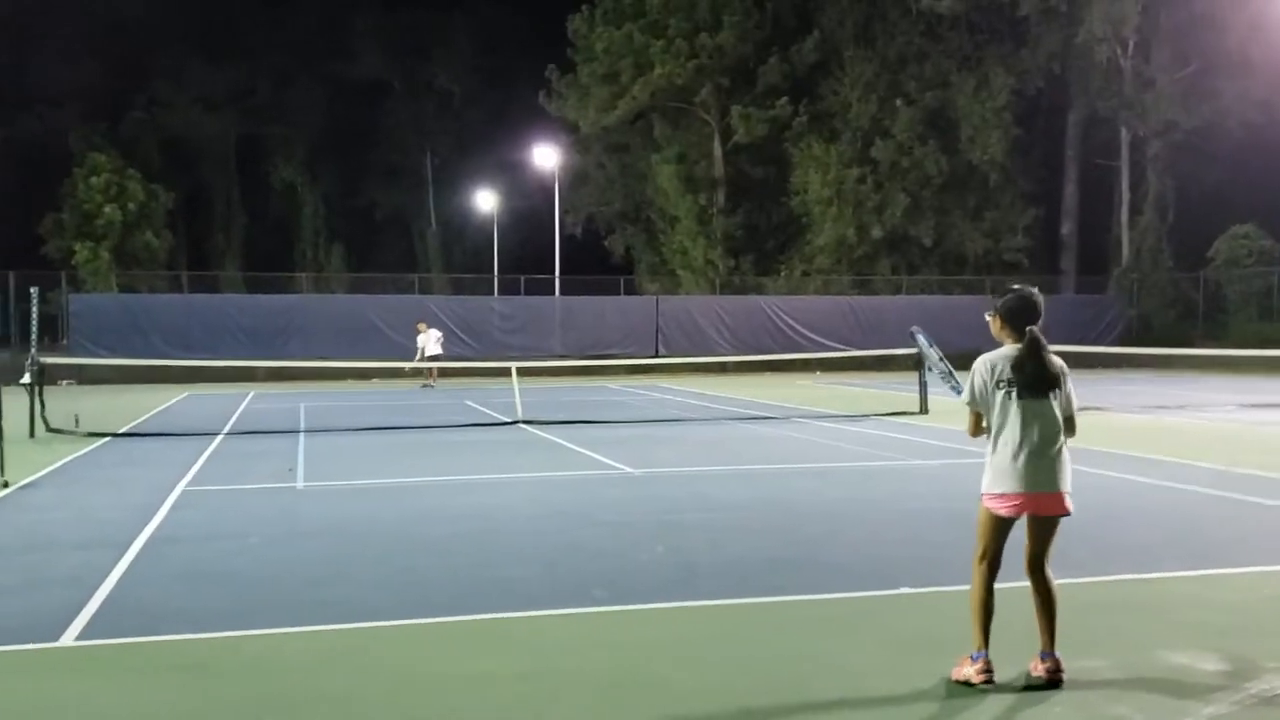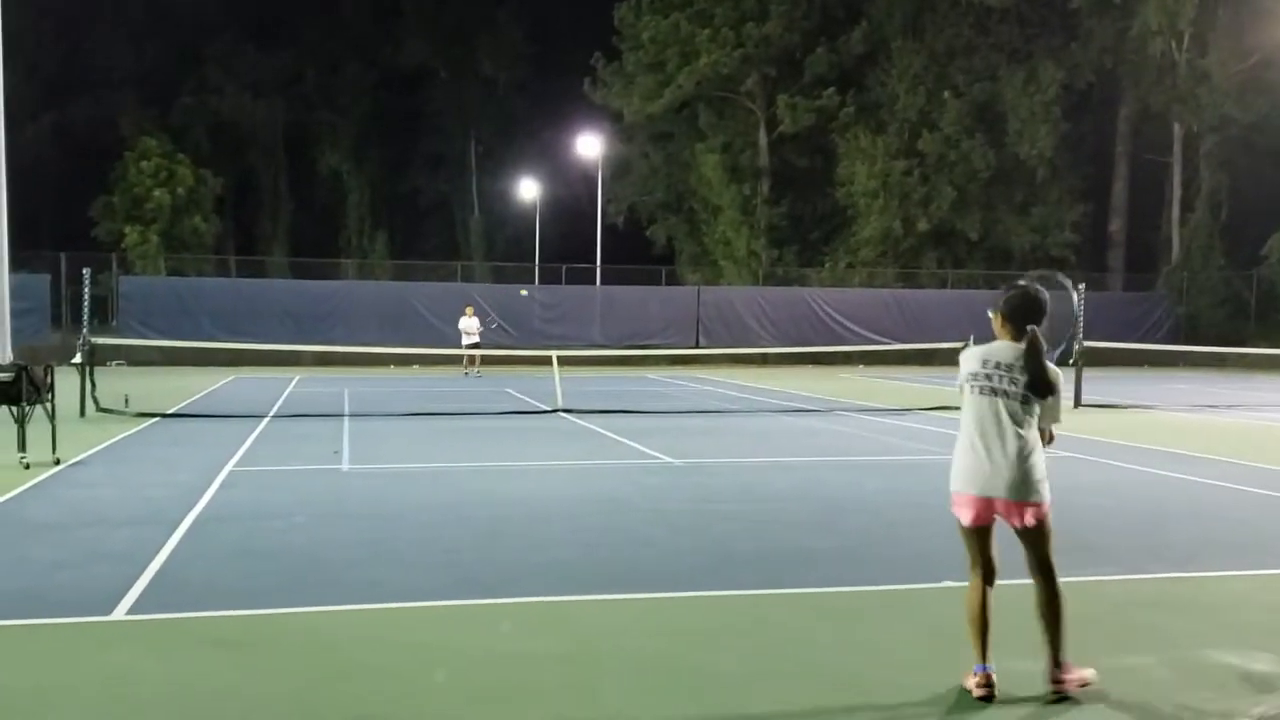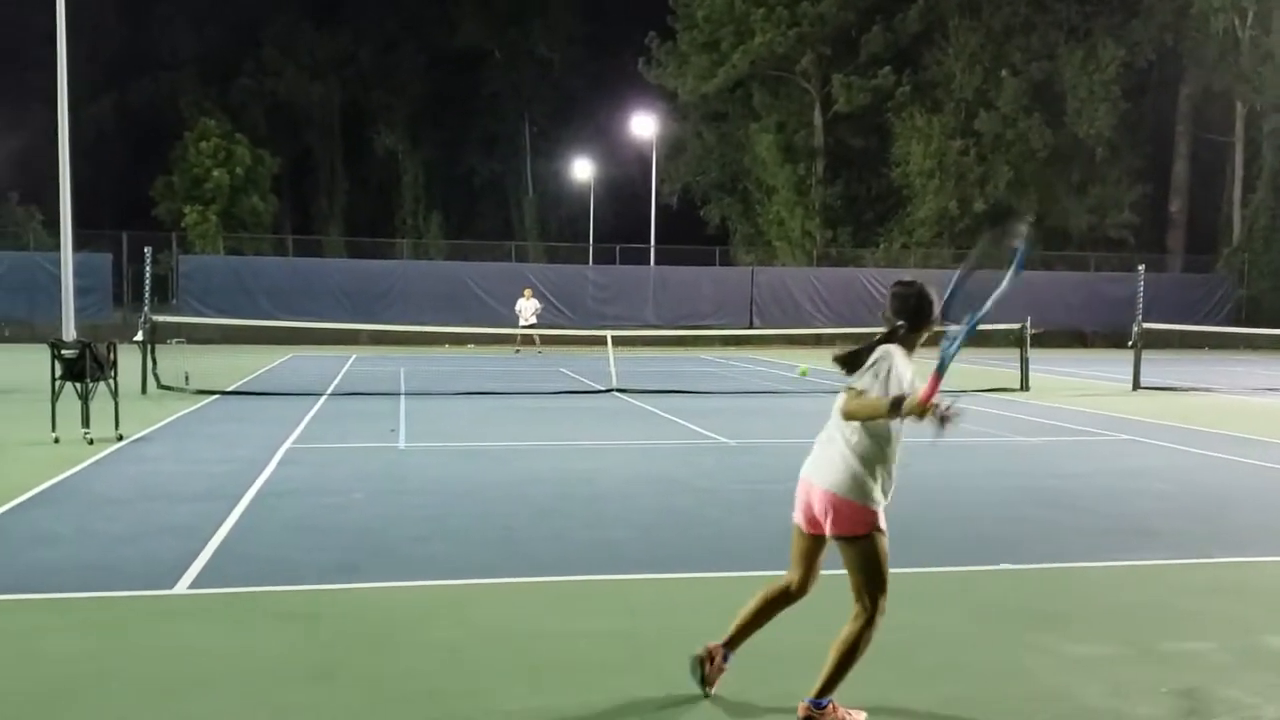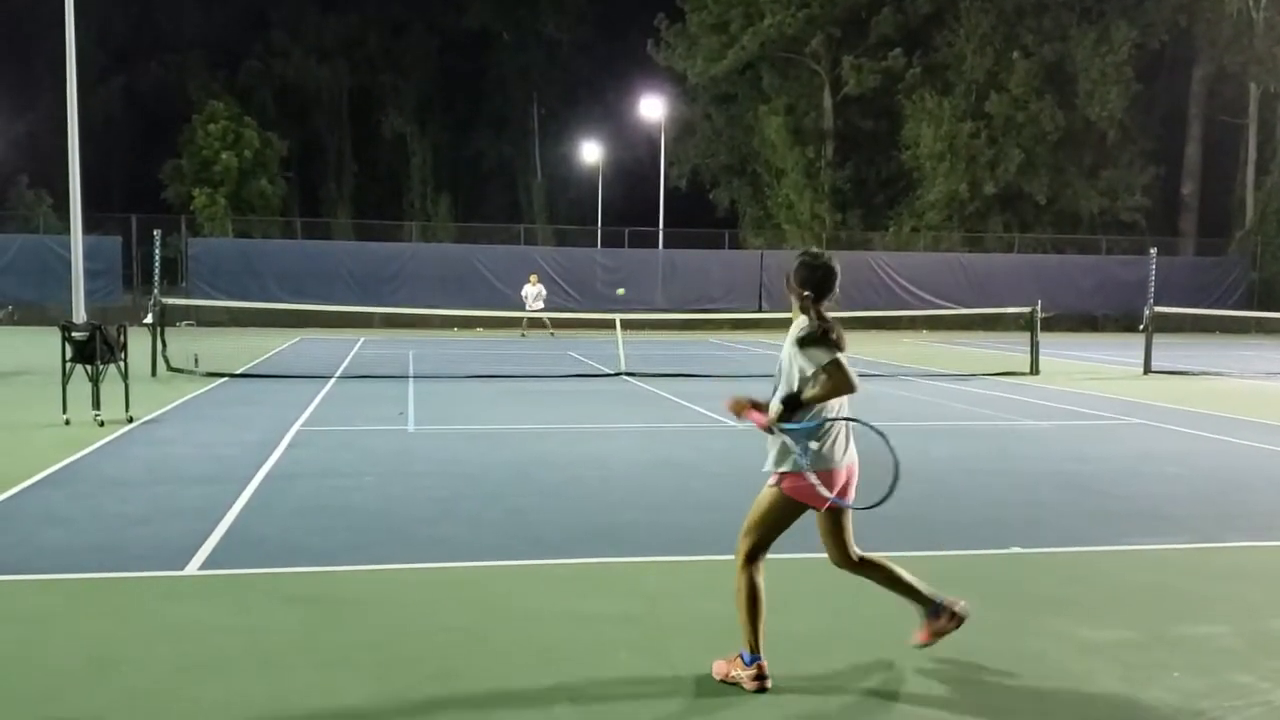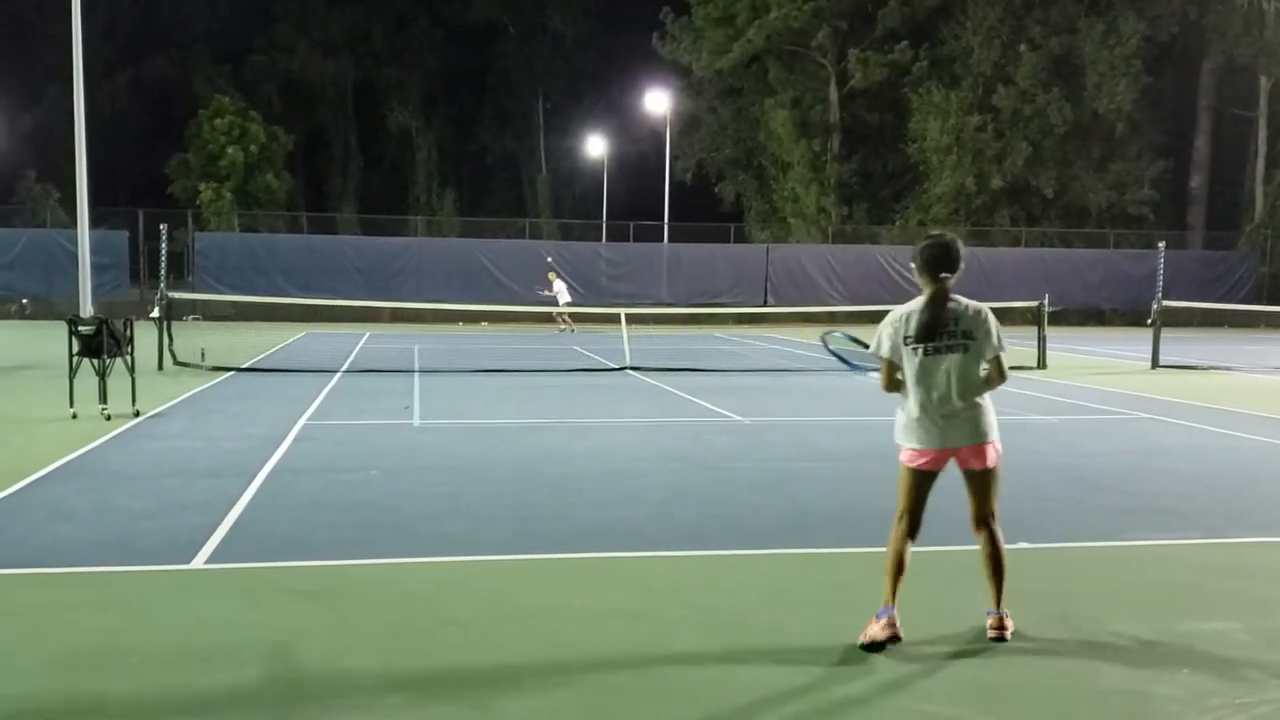
dt=0.7s
person 1, frame 1
left shoulder: (989, 364)
right shoulder: (1057, 366)
left elbow: (975, 429)
right elbow: (1070, 428)
left hip: (1006, 482)
right hip: (1052, 481)
left knee: (984, 567)
right knee: (1037, 567)
left ankle: (979, 660)
right ankle: (1049, 659)
person 1, frame 2
left shoulder: (970, 358)
right shoulder: (1046, 374)
right elbow: (1043, 436)
left hip: (971, 484)
right hip: (1020, 486)
left knee: (981, 576)
right knee: (1045, 576)
left ankle: (982, 674)
right ankle: (1058, 669)
person 1, frame 3
left shoulder: (880, 351)
right shoulder: (894, 360)
right elbow: (850, 409)
left wrist: (914, 407)
right wrist: (900, 406)
left hip: (816, 483)
right hip: (851, 497)
left knee: (796, 585)
right knee: (871, 607)
left ankle: (718, 654)
person 1, frame 4
left shoulder: (803, 330)
right shoulder: (823, 328)
left elbow: (843, 383)
left wrist: (793, 403)
right wrist: (765, 407)
left hip: (801, 466)
right hip: (828, 461)
left knee: (747, 554)
right knee: (843, 556)
left ankle: (751, 664)
right ankle: (938, 607)
person 1, frame 5
left shoulder: (900, 318)
right shoulder: (978, 314)
left elbow: (888, 383)
right elbow: (999, 375)
left hip: (923, 435)
right hip: (975, 431)
left knee: (905, 525)
right knee: (986, 522)
left ankle: (888, 617)
right ankle: (997, 615)
